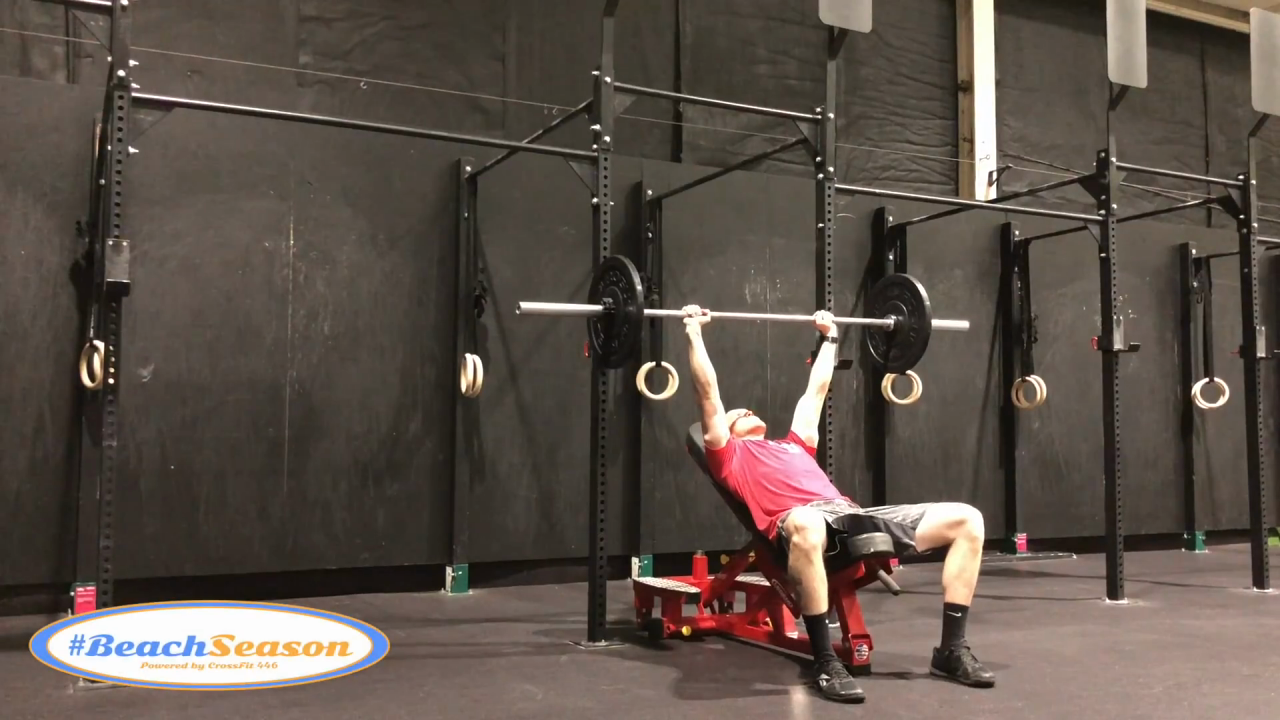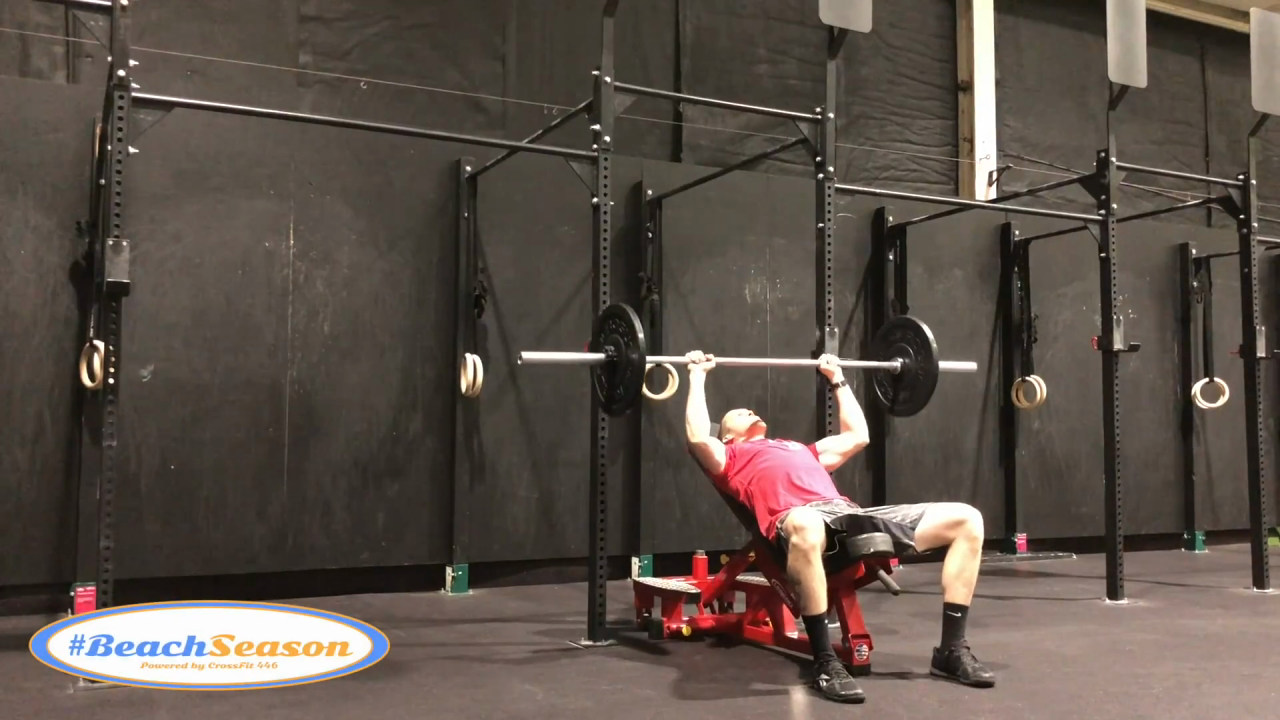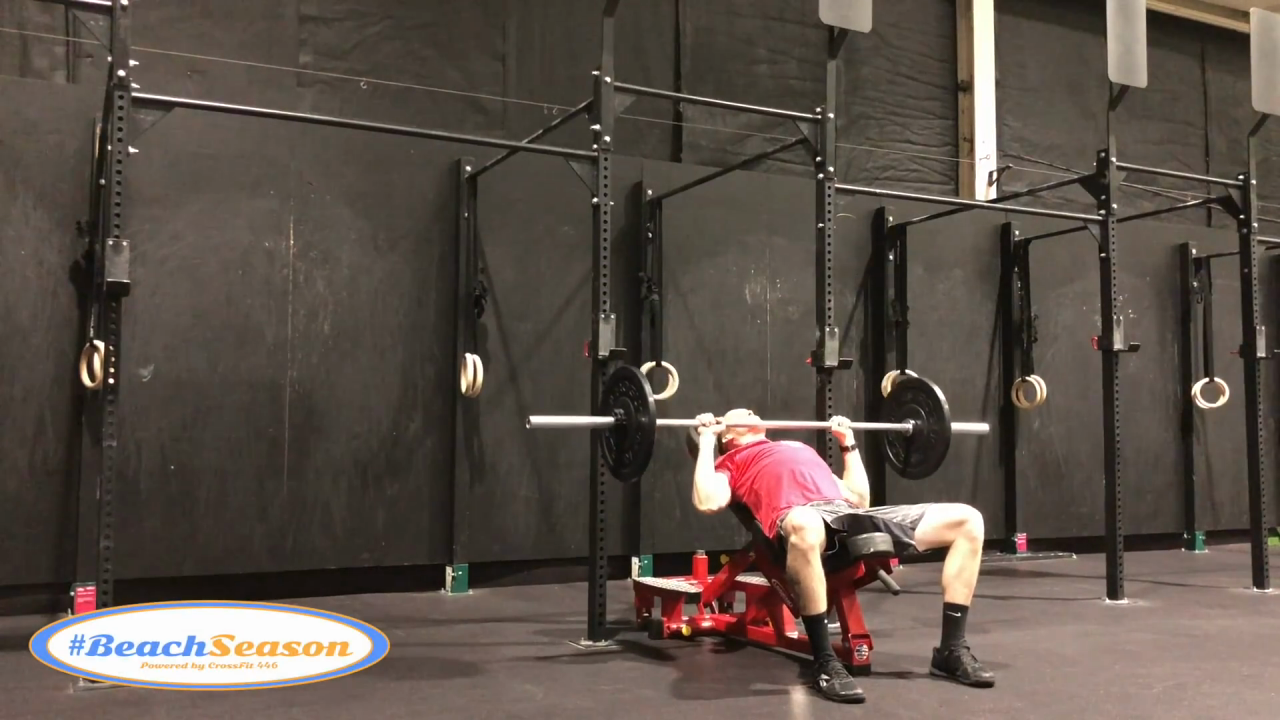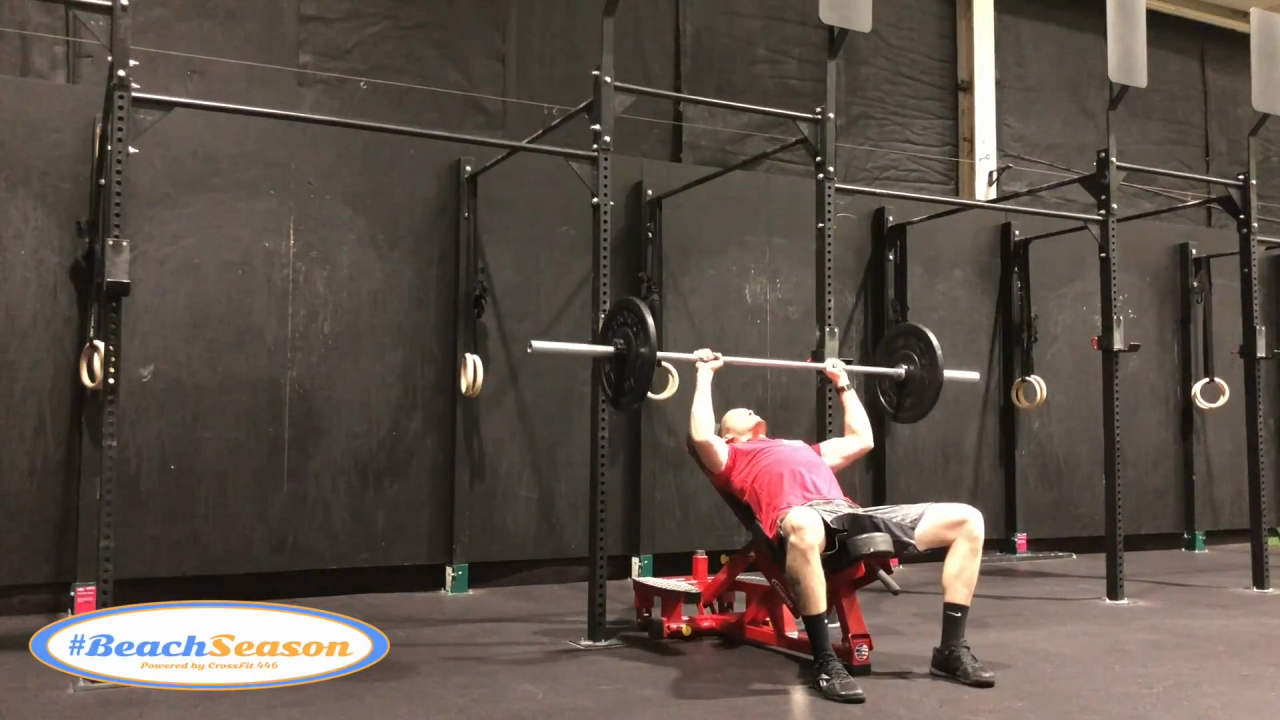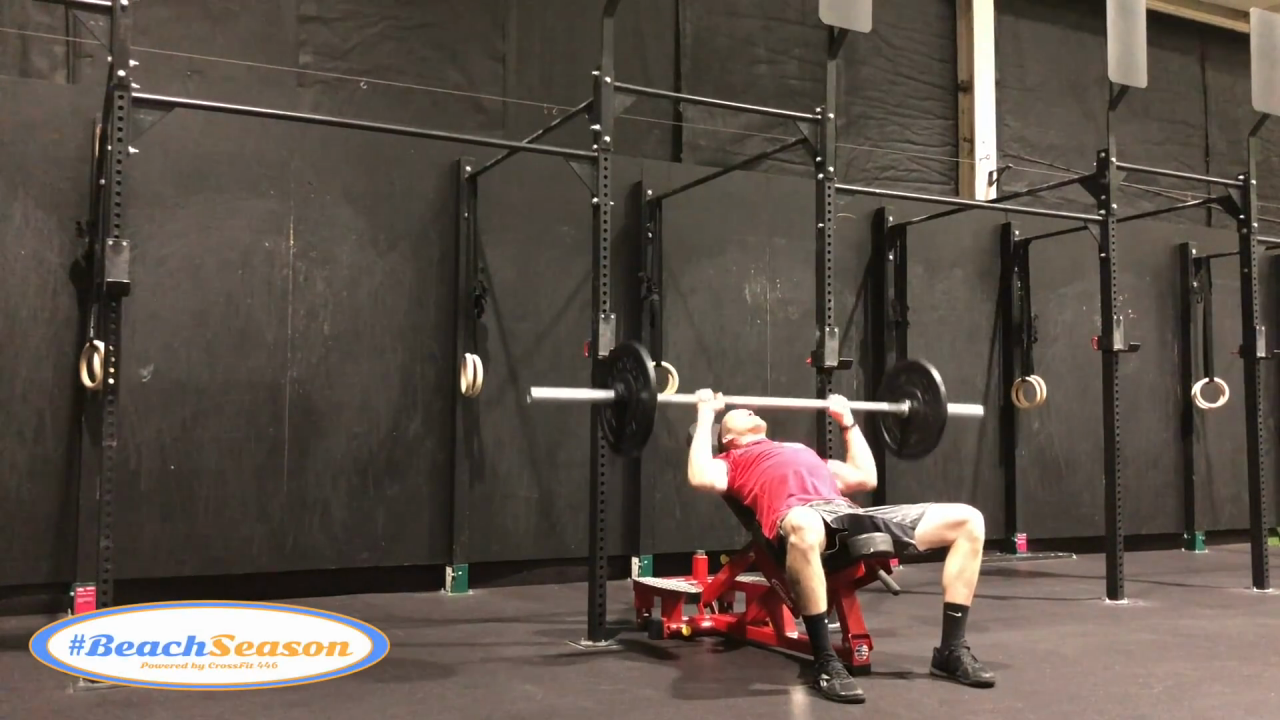
dt=1s
person 1, frame 1
left shoulder: (795, 444)
right shoulder: (729, 453)
left elbow: (816, 390)
right elbow: (708, 392)
left wrist: (829, 336)
right wrist: (694, 332)
left hip: (851, 514)
right hip: (801, 521)
left knee: (967, 520)
right knee: (807, 526)
left ankle: (952, 650)
right ankle: (826, 662)
person 1, frame 2
left shoulder: (798, 449)
right shoulder: (729, 458)
left elbow: (858, 436)
right elbow: (698, 438)
left wrist: (837, 380)
right wrist: (698, 377)
left hip: (853, 515)
right hip: (802, 521)
left knee: (967, 520)
right knee: (805, 527)
left ankle: (951, 650)
right ankle: (825, 662)
person 1, frame 3
left shoulder: (802, 450)
right shoulder: (731, 462)
right elbow: (707, 503)
left wrist: (848, 443)
right wrist: (706, 441)
left hip: (850, 515)
right hip: (803, 518)
left knee: (967, 521)
right knee: (805, 527)
left ankle: (951, 651)
right ankle: (825, 663)
person 1, frame 4
left shoulder: (802, 450)
right shoulder: (731, 458)
left elbow: (862, 440)
right elbow: (702, 437)
left wrist: (842, 383)
right wrist: (705, 375)
left hip: (853, 515)
right hip: (802, 520)
left knee: (968, 521)
right knee: (805, 528)
left ankle: (952, 651)
right ankle: (825, 662)
person 1, frame 5
left shoulder: (803, 452)
right shoulder: (732, 465)
left elbow: (866, 478)
right elbow: (701, 476)
left wrist: (847, 421)
right wrist: (706, 415)
left hip: (849, 515)
right hip: (800, 518)
left knee: (967, 520)
right knee: (805, 526)
left ankle: (952, 652)
right ankle: (826, 663)
